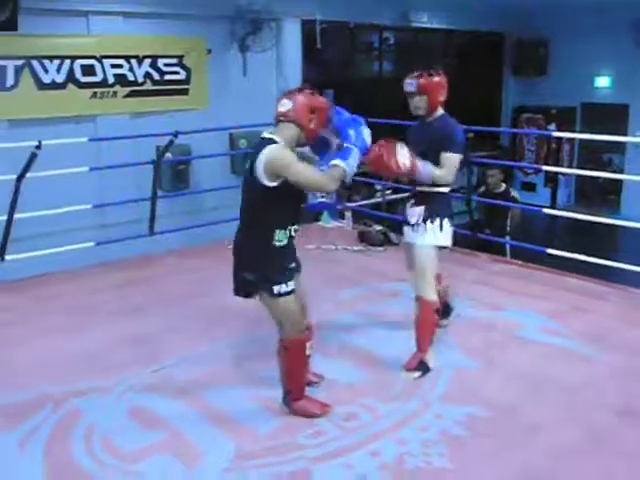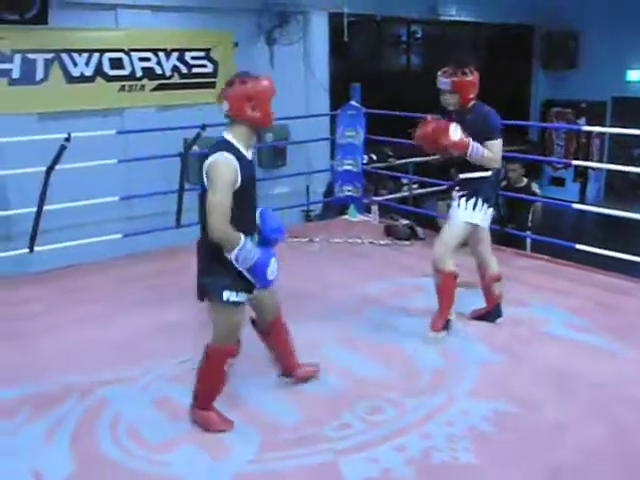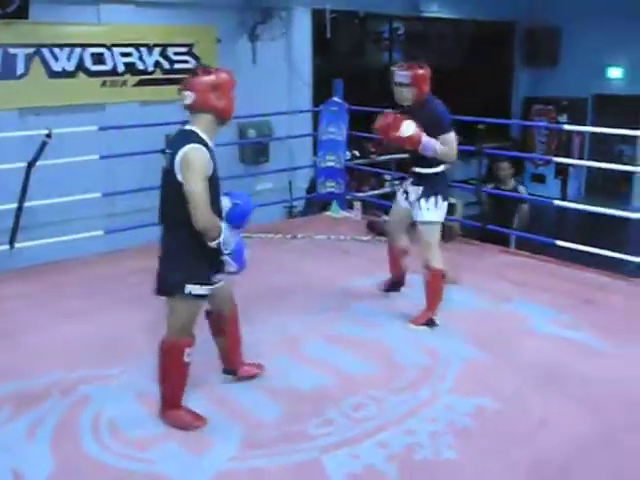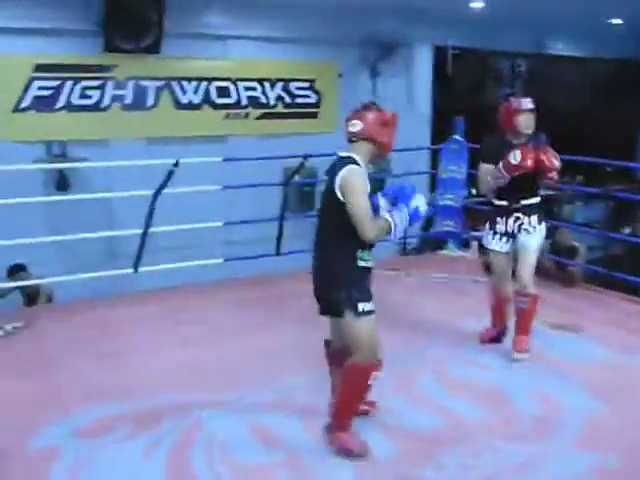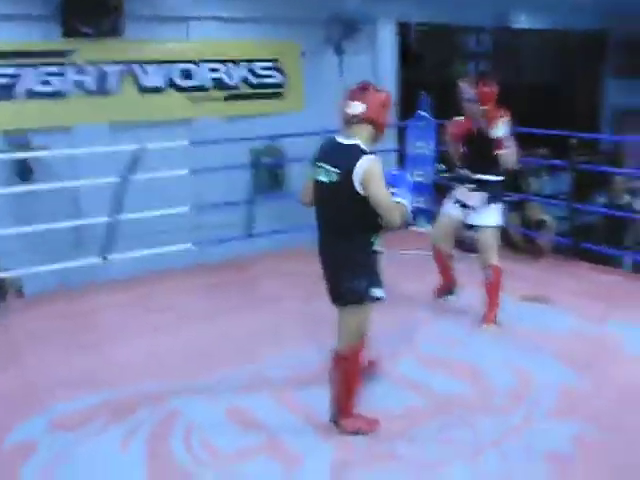
dt=0.5s
person 1, frame 1
left shoulder: (279, 148)
right shoulder: (274, 155)
left elbow: (311, 180)
right elbow: (325, 182)
left wrist: (340, 153)
right wrist: (352, 150)
left hip: (278, 249)
right hip: (262, 256)
left knee: (297, 315)
right knee: (295, 326)
left ankle: (296, 371)
right ankle: (296, 396)
person 1, frame 2
left shoulder: (242, 150)
right shoulder: (223, 160)
right elbow: (218, 229)
left wrist: (261, 221)
right wrist: (253, 258)
left hip: (243, 256)
right hip: (222, 264)
left knee: (269, 313)
right knee: (226, 339)
left ankle: (290, 366)
right ankle: (201, 405)
person 1, frame 3
left shoulder: (187, 140)
right shoulder: (194, 151)
right elbow: (204, 219)
left wrist: (224, 203)
right wrist: (228, 242)
left hip: (194, 249)
right hip: (187, 253)
left knee: (225, 305)
right knee: (180, 332)
left ankle: (234, 364)
right ankle: (170, 405)
person 1, frame 4
left shoulder: (342, 167)
right shoulder: (353, 173)
right elbow: (369, 231)
left wrist: (382, 201)
right wrist: (400, 215)
left hip: (335, 269)
right hip: (344, 274)
left knee: (342, 340)
right knee: (367, 354)
left ankle: (346, 399)
right ankle: (340, 426)
person 1, frame 5
left shoulder: (326, 151)
right shoulder: (367, 163)
left elbow: (308, 198)
right elbow: (394, 218)
right wrist: (401, 192)
left hip: (331, 252)
right hip: (356, 258)
left knee: (353, 324)
right knee: (350, 337)
left ankle: (355, 364)
right ankle: (342, 413)
person 2, frame 1
left shoulder: (450, 128)
right shoulder: (416, 127)
left elbow: (446, 176)
left wrist: (411, 166)
right wrist: (388, 162)
left hip: (435, 207)
right hip: (416, 204)
left knee: (423, 279)
right knee: (418, 266)
left ankle: (423, 354)
right ankle: (443, 305)
person 2, frame 2
left shoulder: (486, 117)
right shoulder: (452, 115)
left elbow: (494, 161)
right elbow: (443, 153)
left wrist: (463, 144)
right wrist: (431, 140)
left hip: (477, 191)
right hip: (465, 189)
left knee: (441, 252)
right knee: (482, 252)
left ankle: (444, 314)
right ankle: (493, 306)
person 2, frame 3
left shoulder: (436, 110)
right shoulder: (408, 108)
left elbow: (450, 154)
left wrist: (418, 138)
right wrist: (389, 132)
left hip: (432, 185)
right hip: (414, 180)
left knee: (429, 249)
right knee: (395, 229)
left ankle: (431, 311)
right ankle: (397, 276)
person 2, frame 4
left shoulder: (539, 141)
right shoulder: (492, 145)
left elbow: (551, 176)
right elbow: (485, 187)
left wrist: (551, 169)
right wrist: (507, 170)
left hip: (530, 218)
right hip: (500, 217)
left knee: (524, 281)
right knee: (500, 280)
left ankle: (522, 336)
right ankle: (498, 327)
person 2, frame 5
left shoulder: (500, 122)
right shoulder: (464, 121)
left elbow: (510, 163)
left wrist: (501, 137)
right wrist: (453, 138)
left hip: (487, 193)
right hip: (462, 188)
left knee: (488, 254)
right knee: (439, 239)
left ankle: (492, 309)
right ankle: (448, 282)
